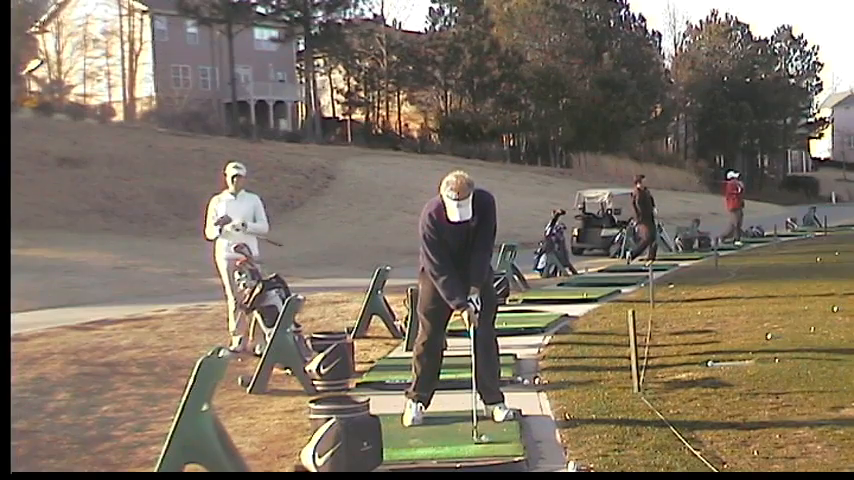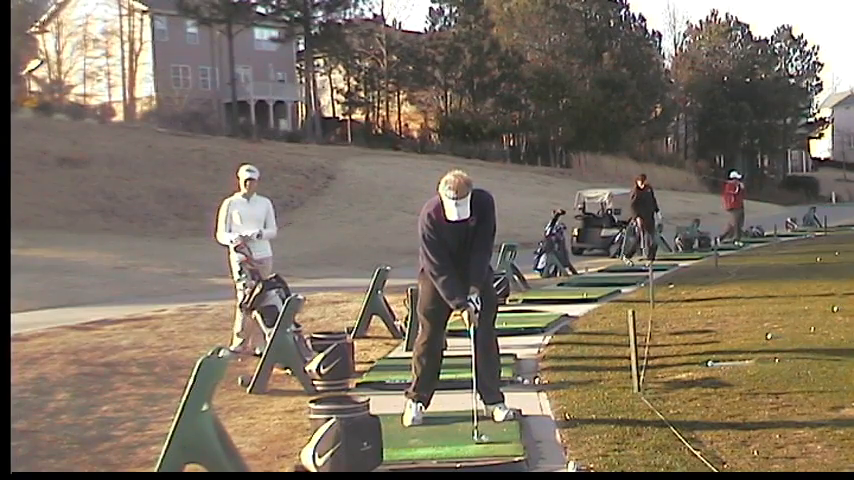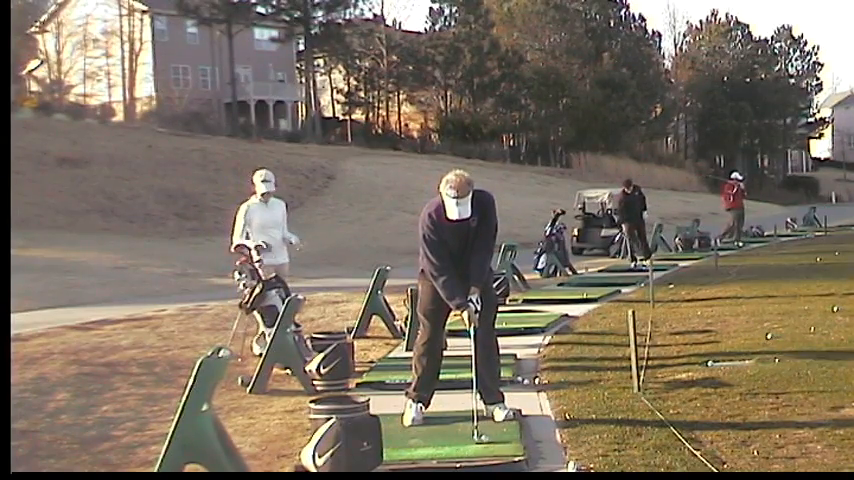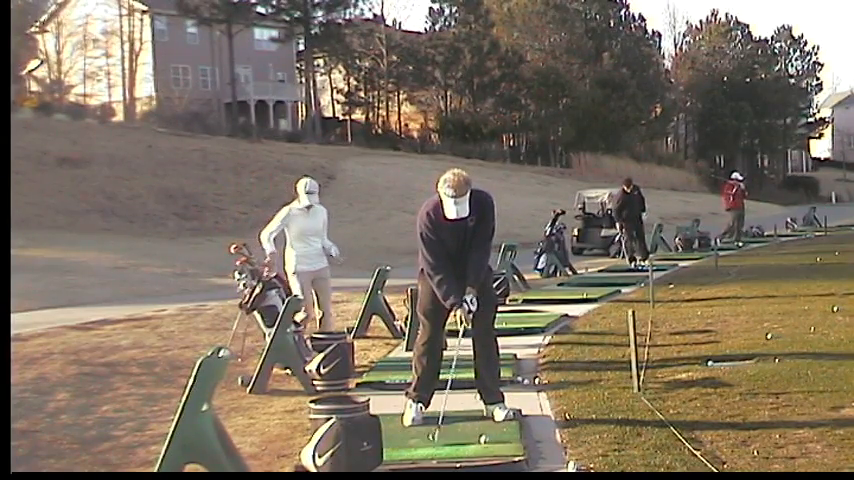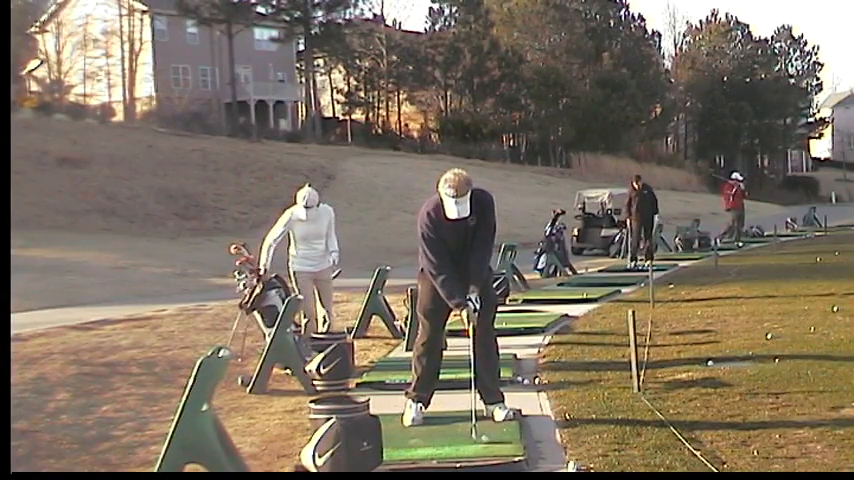
dt=1s
person 1, frame 1
left shoulder: (485, 202)
right shoulder: (431, 215)
left elbow: (483, 249)
right elbow: (437, 267)
left wrist: (474, 290)
right wrist: (460, 305)
left hip: (477, 273)
right hip: (438, 277)
left knee: (485, 335)
right knee: (429, 336)
left ankle: (493, 399)
right ankle: (416, 399)
person 1, frame 2
left shoulder: (484, 202)
right shoulder: (429, 215)
left elbow: (483, 248)
right elbow: (437, 267)
left wrist: (474, 290)
right wrist: (459, 304)
left hip: (477, 273)
right hip: (437, 277)
left knee: (485, 335)
right knee: (429, 336)
left ankle: (493, 399)
right ankle: (416, 399)
person 1, frame 3
left shoulder: (485, 203)
right shoulder: (431, 215)
left elbow: (484, 249)
right elbow: (438, 268)
left wrist: (475, 291)
right wrist: (460, 304)
left hip: (477, 274)
right hip: (437, 277)
left knee: (485, 335)
right knee: (429, 335)
left ankle: (493, 400)
right ankle: (416, 400)
person 1, frame 4
left shoulder: (484, 203)
right shoulder: (428, 214)
left elbow: (481, 250)
right elbow: (434, 266)
left wrist: (471, 291)
right wrist: (454, 303)
left hip: (475, 274)
right hip: (437, 277)
left knee: (485, 334)
right knee: (429, 335)
left ankle: (493, 400)
right ankle: (416, 400)
person 1, frame 5
left shoulder: (484, 202)
right shoulder: (429, 214)
left elbow: (483, 248)
right elbow: (437, 266)
left wrist: (474, 290)
right wrist: (459, 303)
left hip: (476, 272)
right hip: (436, 276)
left knee: (484, 334)
right knee: (429, 335)
left ankle: (493, 400)
right ankle: (416, 400)
person 2, frame 1
left shoulder: (253, 200)
right shoulder: (217, 201)
left elbow: (264, 227)
right elbow: (209, 233)
left wrist: (242, 224)
right wrist: (218, 226)
left hip: (250, 255)
right hip: (226, 255)
right knee: (234, 298)
right ankle: (238, 340)
person 2, frame 2
left shoulder: (265, 203)
right shoulder: (229, 203)
left elbow: (273, 231)
right elbow: (220, 234)
left wrist: (256, 233)
right wrist: (234, 239)
left hip: (263, 257)
right hip: (241, 258)
right knee: (244, 300)
left ankle: (259, 343)
right ankle: (240, 342)
person 2, frame 3
left shoulder: (280, 205)
right shoulder: (247, 208)
right elbow: (237, 239)
left wrist: (292, 238)
right wrist: (253, 245)
left hip: (281, 260)
right hip: (261, 263)
left ankle: (262, 340)
person 2, frame 4
left shoulder: (321, 211)
right shoulder: (288, 213)
right elbow: (266, 234)
left wrist: (332, 249)
right wrist: (271, 253)
left hip: (320, 267)
right hip: (298, 269)
left knee: (325, 310)
right knee: (306, 312)
person 2, frame 5
left shoulder: (327, 212)
right shoulder: (290, 216)
right elbow: (270, 240)
left wrist: (334, 254)
right wrist: (264, 267)
left hip: (323, 267)
right hip: (300, 269)
left knee: (327, 310)
right knee: (309, 313)
